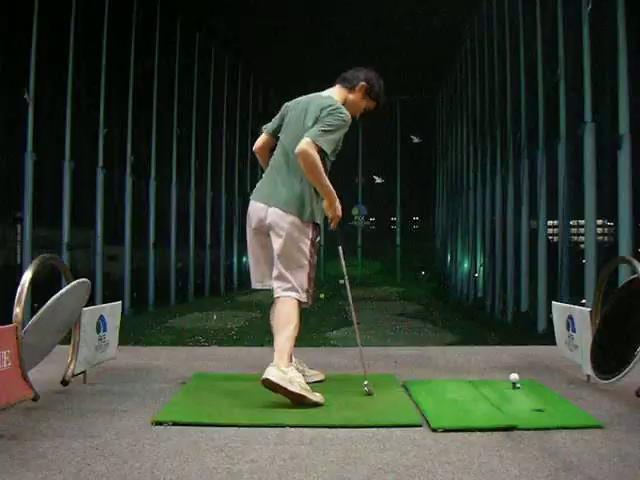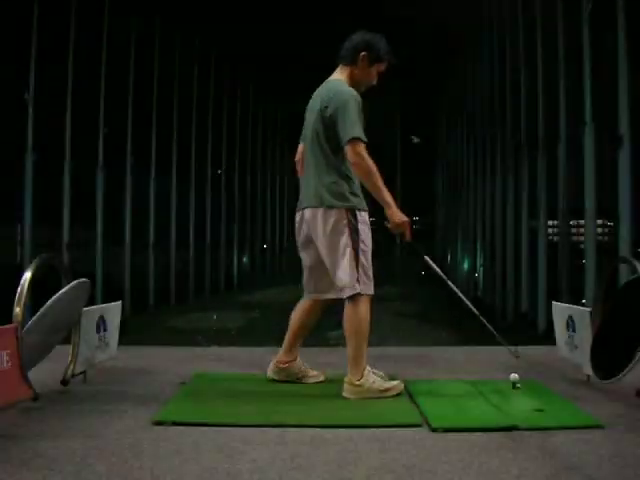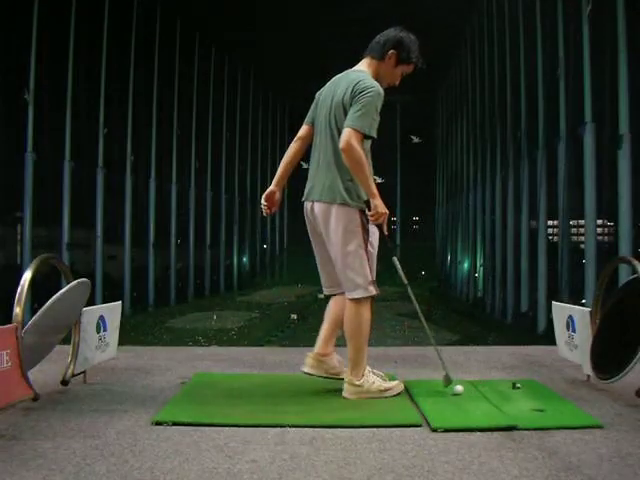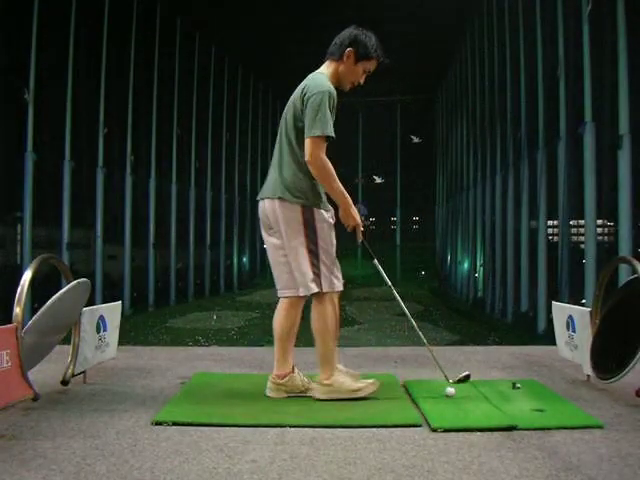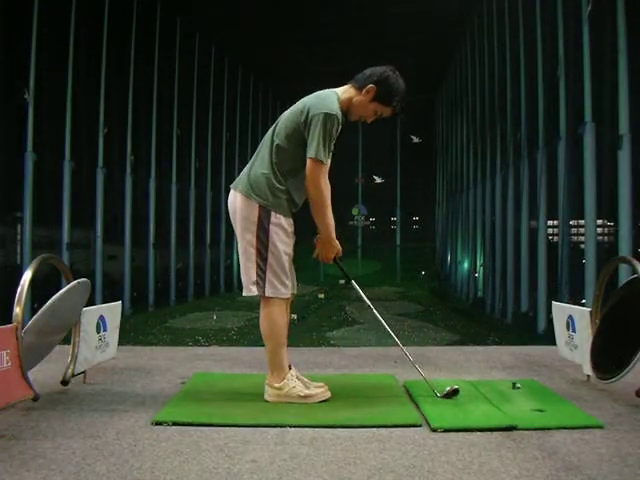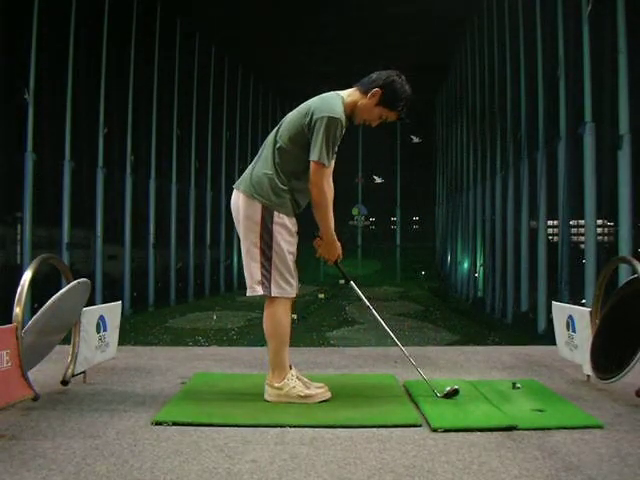
dt=0.7s
person 1, frame 1
left shoulder: (294, 104)
right shoulder: (338, 113)
left elbow: (260, 147)
right elbow: (304, 151)
right wrist: (330, 197)
left hip: (260, 204)
right hip: (294, 212)
left knee: (282, 288)
right knee: (290, 292)
left ankle: (285, 361)
right ankle: (281, 367)
person 1, frame 2
left shoulder: (319, 95)
right shoulder: (345, 96)
left elbow: (300, 157)
right elbow: (357, 157)
right wrist: (391, 206)
left hip: (310, 205)
right hip: (338, 206)
left knee: (316, 293)
right knee: (356, 291)
left ankle: (285, 361)
right ankle: (357, 377)
person 1, frame 3
left shoulder: (331, 85)
right shoulder: (369, 89)
left elbow: (301, 139)
right elbow: (348, 145)
left wrist: (276, 185)
right wrist: (375, 197)
left hip: (315, 200)
right hip: (345, 203)
left knee: (343, 287)
right knee: (359, 290)
left ankle: (322, 354)
right ankle: (357, 377)
person 1, frame 4
left shoulder: (310, 86)
right shoulder: (323, 90)
right elbow: (314, 157)
left wrist: (329, 200)
right wrist: (347, 205)
left hip: (277, 199)
right hip: (297, 203)
left knee: (294, 291)
right knee: (324, 288)
left ankle: (282, 375)
right ankle: (329, 374)
person 1, frame 5
left shoulder: (326, 105)
right shoulder: (328, 110)
left elbow: (321, 179)
right elbow: (313, 180)
left wrist: (330, 232)
right wrist: (327, 235)
left hip: (264, 200)
right hip: (261, 201)
left knee: (281, 292)
right knee: (274, 292)
left ankle: (282, 373)
right ankle: (278, 381)
person 1, frame 6
left shoulder: (331, 109)
right shoulder: (332, 113)
left elbow: (325, 180)
right elbow: (317, 183)
left wrist: (327, 234)
right wrist: (329, 238)
left hip: (264, 200)
right hip: (264, 201)
left knee: (283, 290)
right knee: (279, 292)
left ankle: (282, 373)
right ankle: (279, 381)
